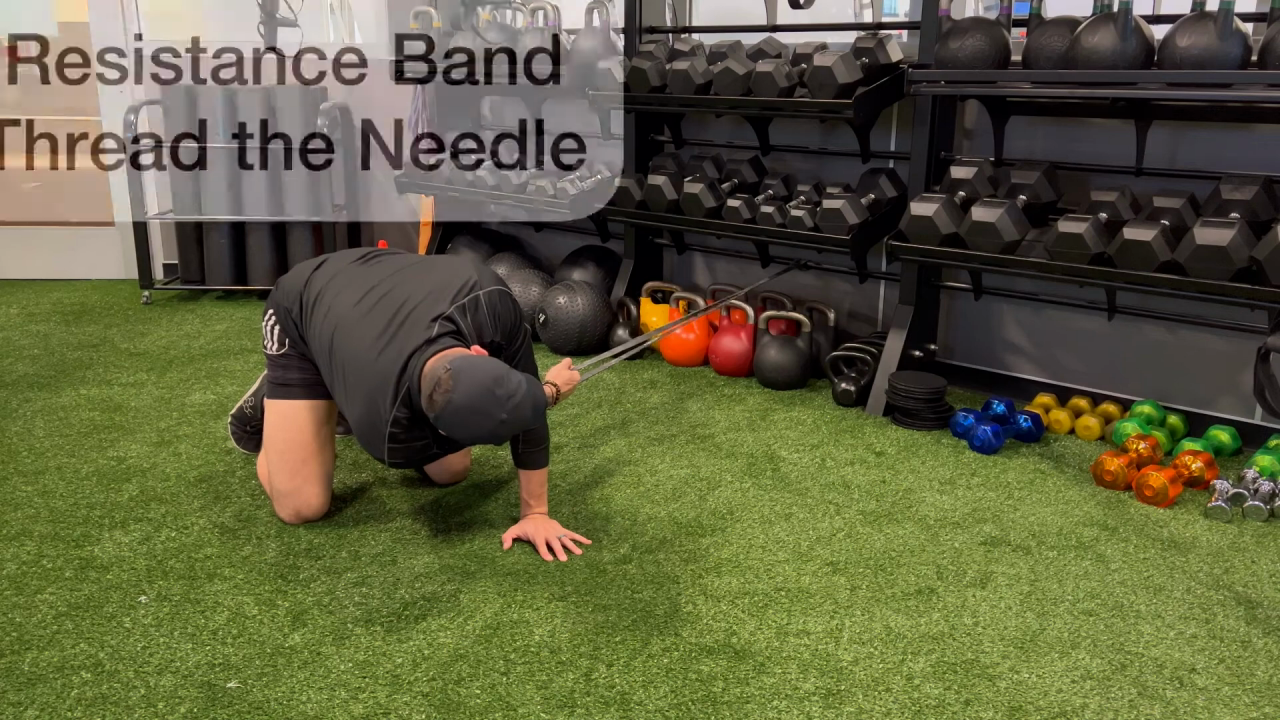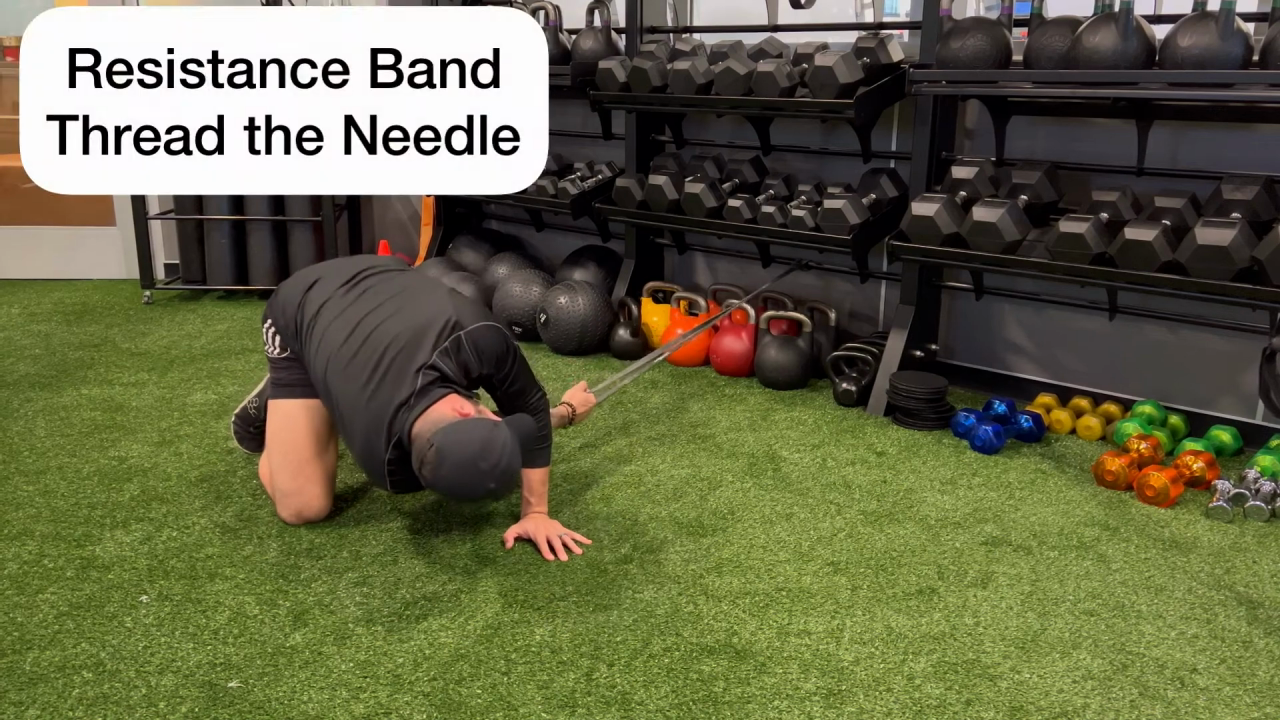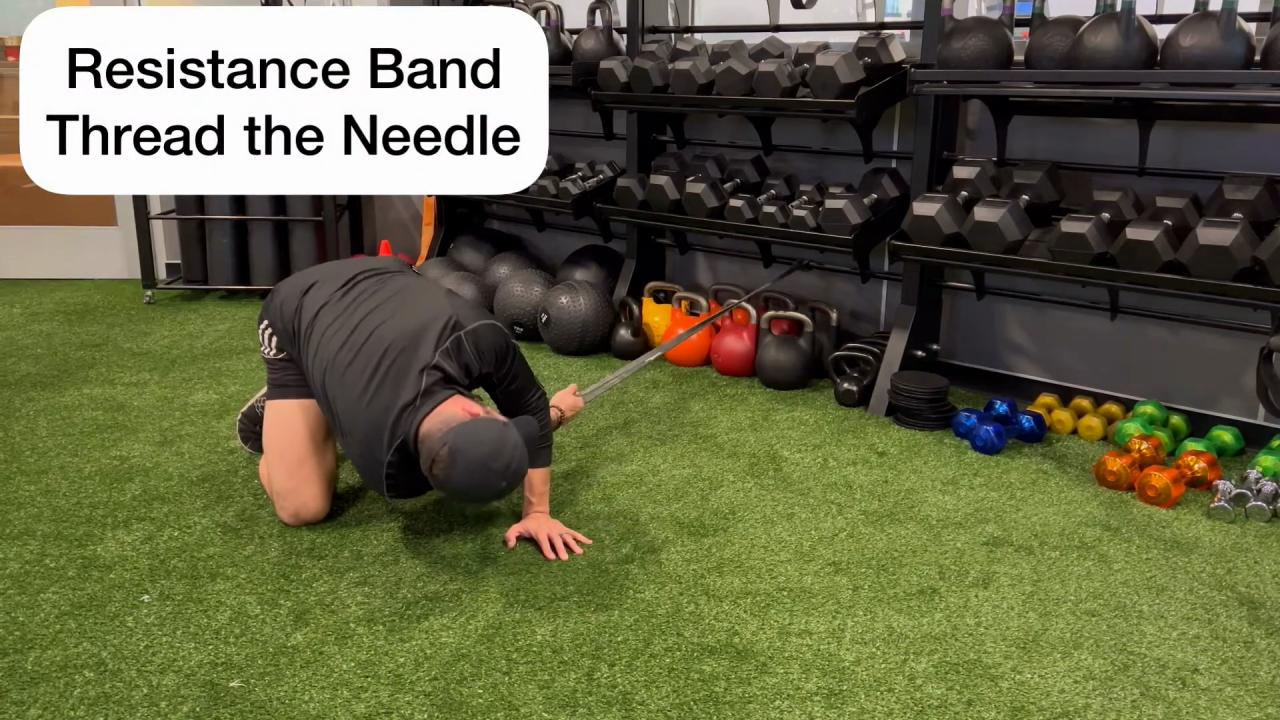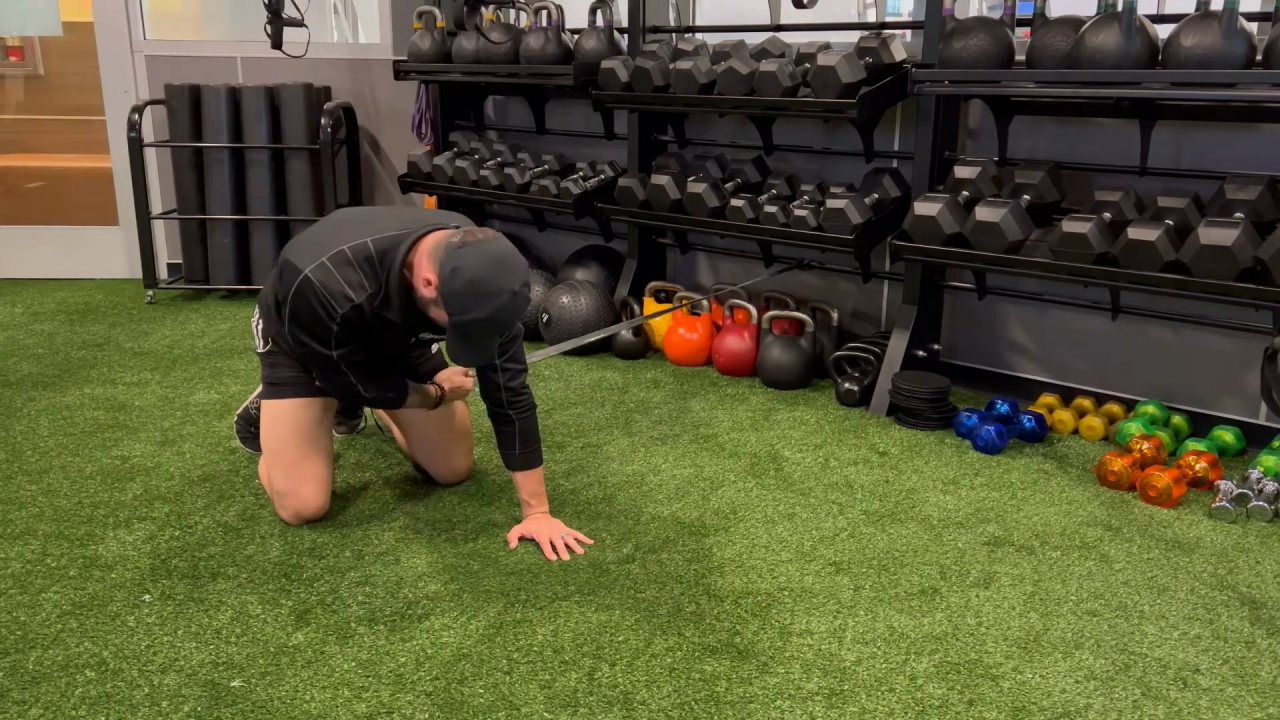
dt=1s
person 1, frame 1
left shoulder: (488, 300)
right shoulder: (385, 429)
left elbow: (525, 406)
left wrist: (535, 512)
right wrist: (552, 391)
left knee: (452, 472)
right knee: (301, 507)
right ankle: (271, 401)
person 1, frame 2
left shoulder: (476, 336)
left elbow: (529, 409)
left wrist: (536, 512)
left knee: (460, 471)
right knee: (302, 508)
right ankle: (273, 404)
person 1, frame 3
left shoulder: (476, 336)
left elbow: (529, 407)
left wrist: (537, 512)
right wrist: (558, 415)
right knee: (302, 509)
right ankle: (272, 412)
person 1, frame 4
left shoulder: (479, 271)
right shoulder: (327, 284)
left elbow: (507, 385)
right elbow: (355, 382)
left wrist: (537, 511)
right wrist: (437, 394)
left hip: (397, 335)
right hip: (301, 342)
left knee: (454, 471)
right knee: (303, 506)
left ankle: (352, 407)
right ankle: (269, 410)
